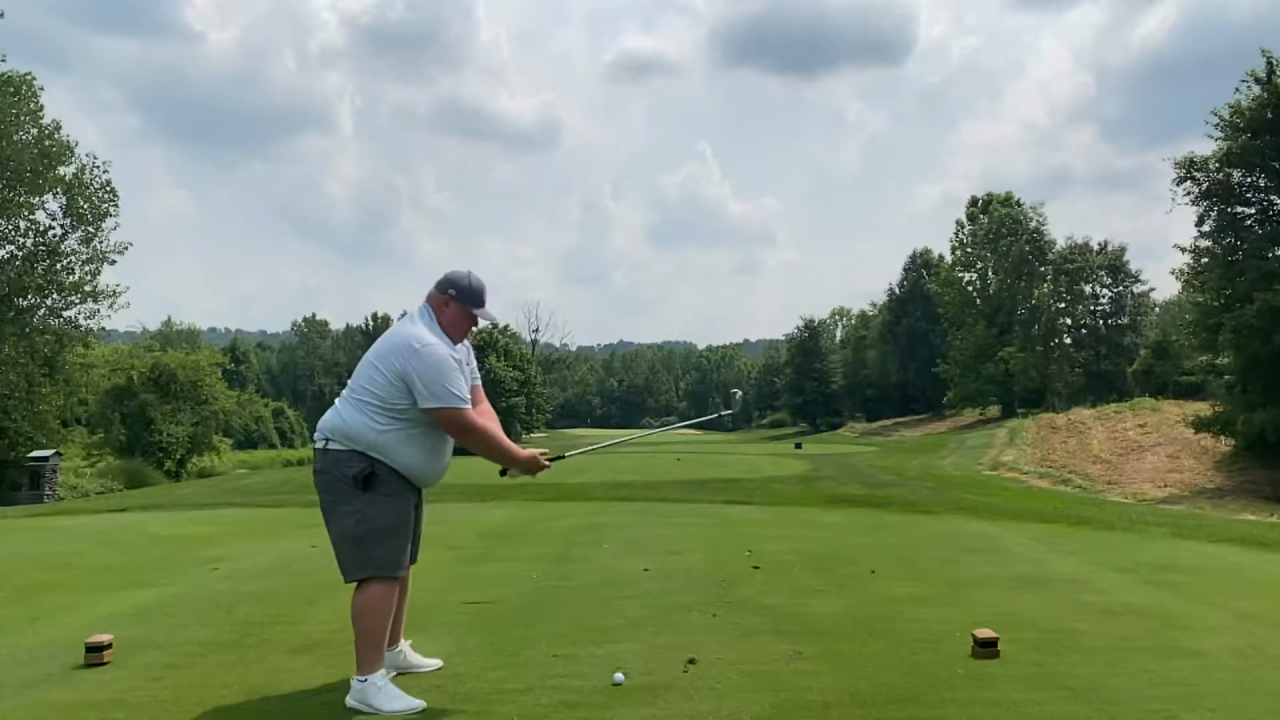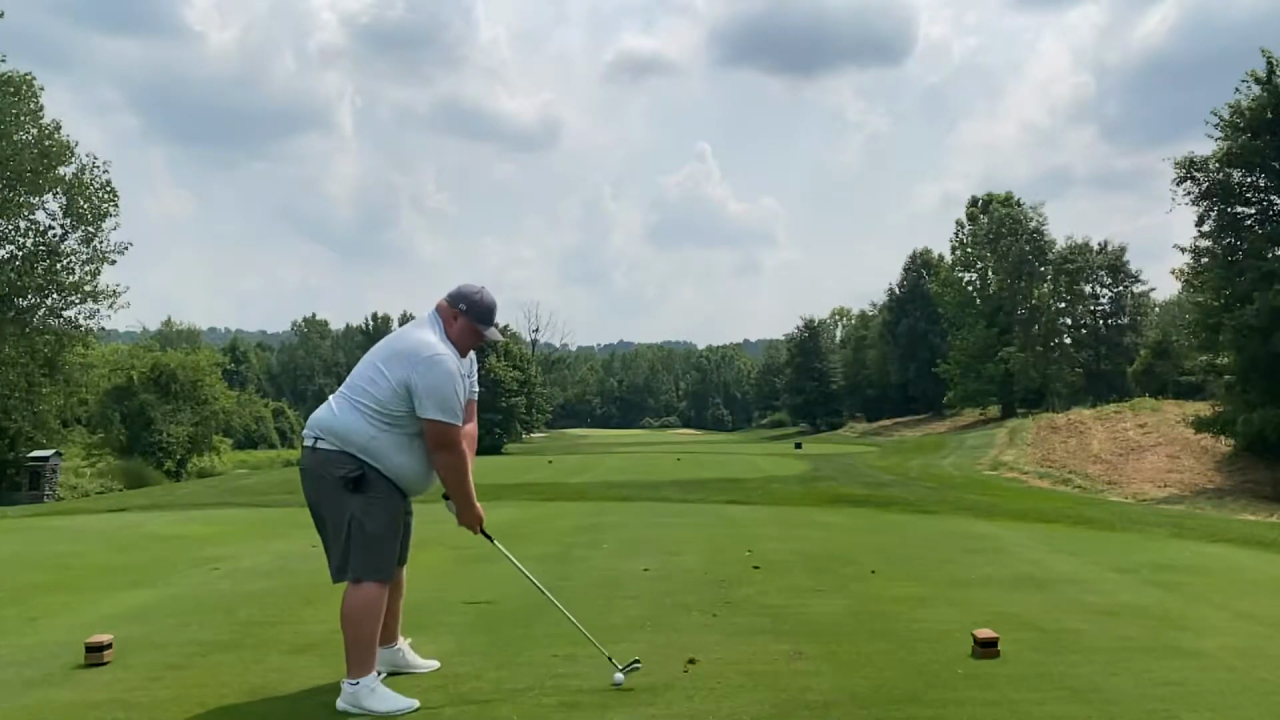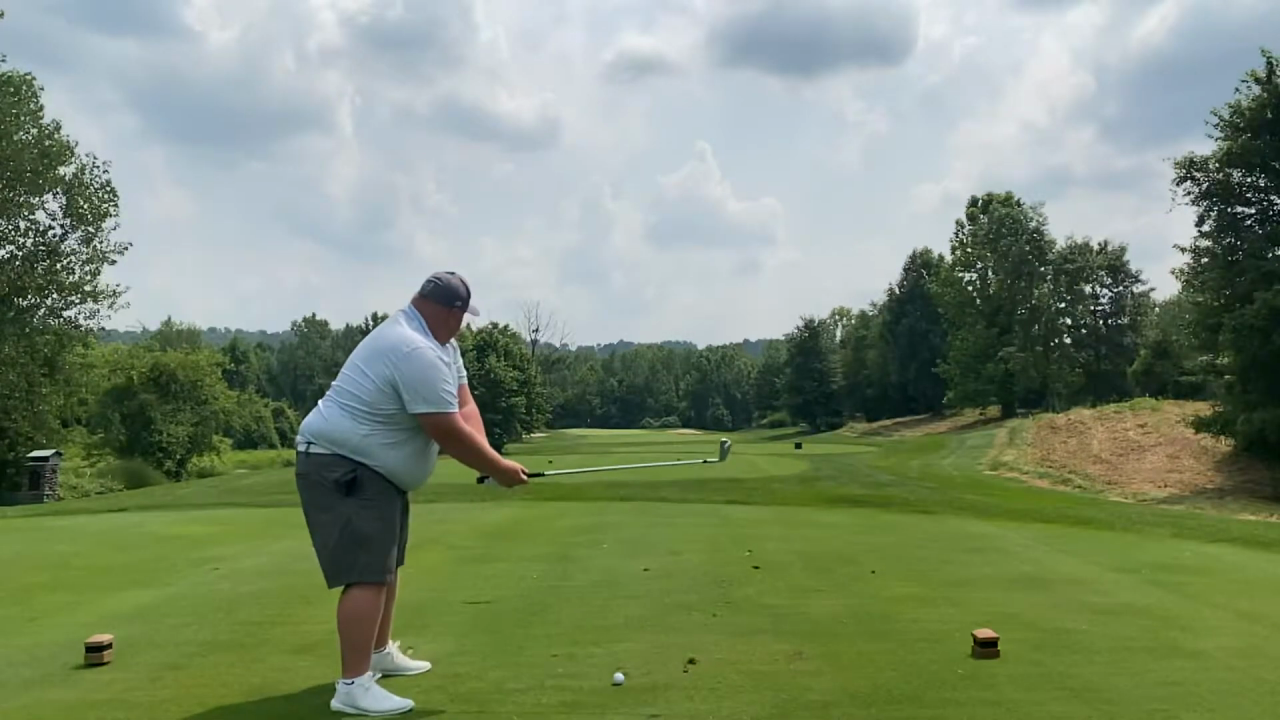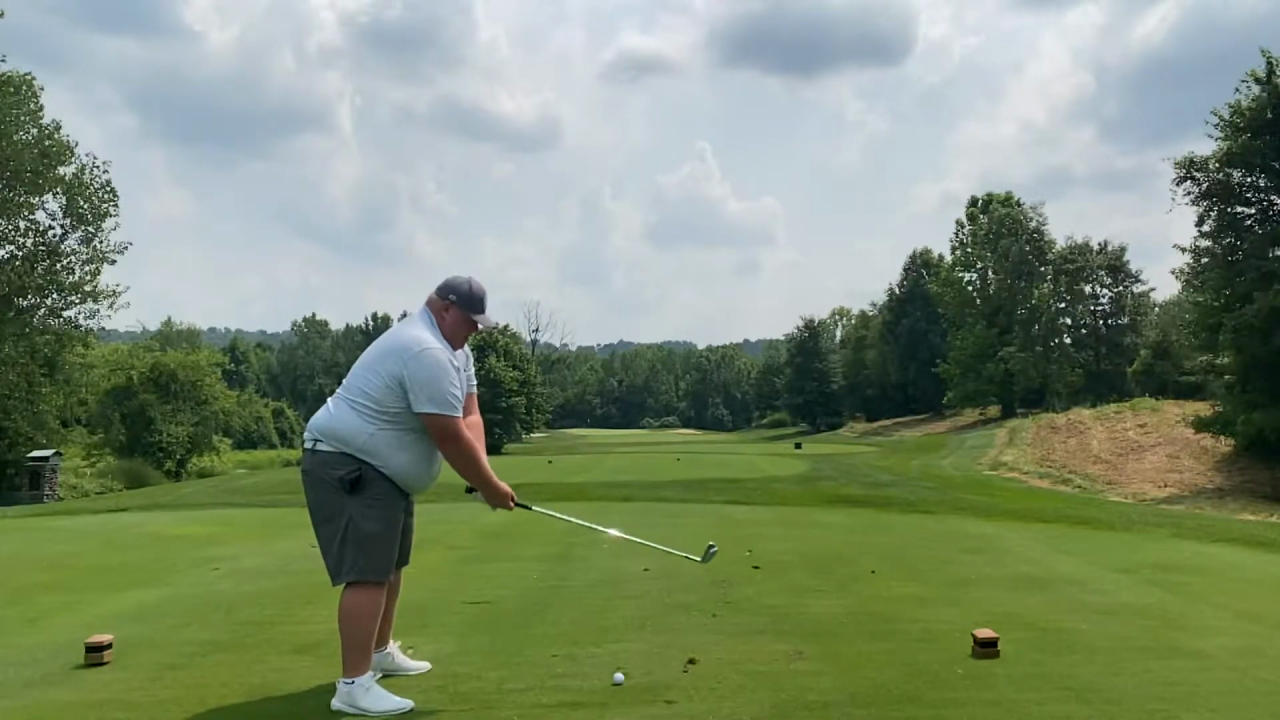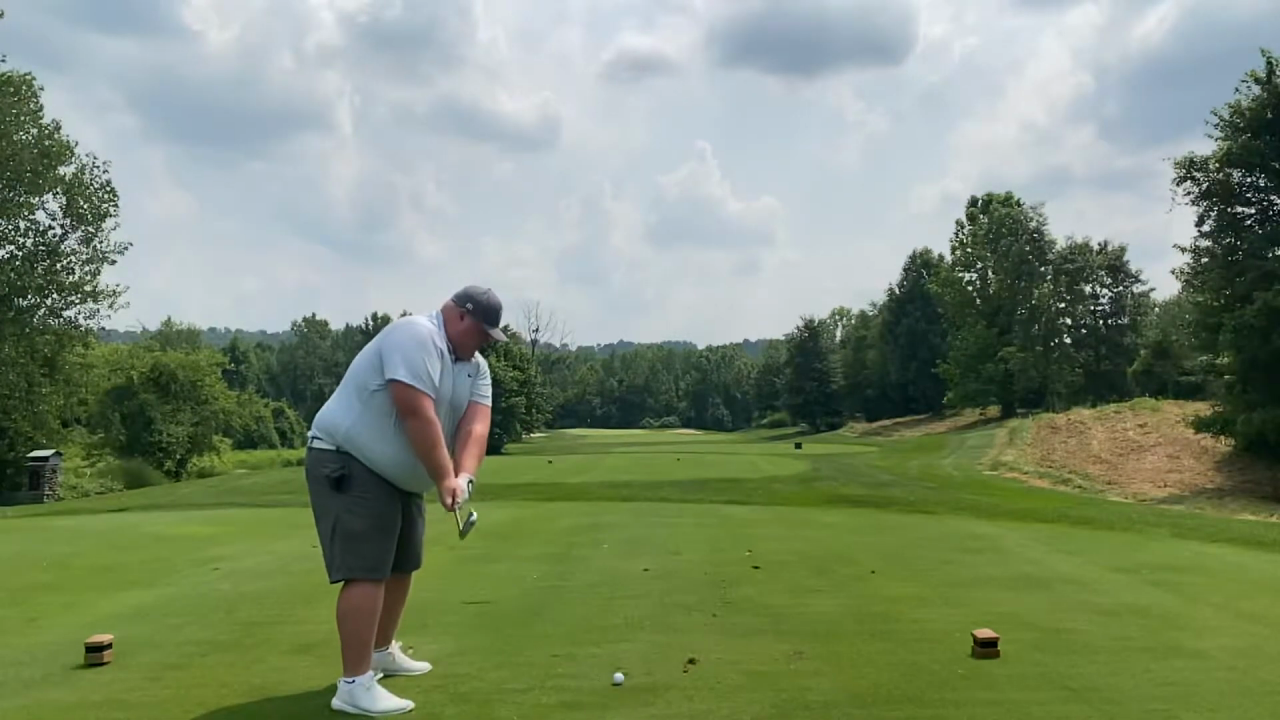
dt=1s
person 1, frame 1
left shoulder: (452, 343)
right shoulder: (426, 349)
left elbow: (479, 407)
right elbow: (463, 426)
left wrist: (510, 451)
right wrist: (517, 458)
left hip: (387, 467)
right hip: (357, 464)
left knee: (398, 562)
right knee: (380, 569)
left ankle: (391, 650)
right ankle: (367, 682)
person 1, frame 2
left shoulder: (458, 353)
right shoulder: (435, 359)
left elbow: (466, 426)
right elbow: (444, 446)
left wrist: (462, 489)
right wrist: (466, 504)
left hip: (375, 468)
right hip: (345, 464)
left knee: (390, 561)
right knee: (370, 571)
left ankle: (388, 648)
right ankle: (358, 685)
person 1, frame 3
left shoulder: (435, 341)
right shoulder: (415, 353)
left elbow: (464, 408)
right elbow: (450, 433)
left wrist: (489, 457)
right wrist: (498, 468)
left hip: (371, 468)
right hip: (342, 467)
left knee: (385, 565)
right knee: (367, 573)
left ankle: (378, 652)
person 1, frame 4
left shoulder: (453, 348)
right shoulder: (426, 353)
left elbow: (469, 418)
right elbow: (450, 437)
left wrist: (482, 475)
right wrist: (490, 486)
left hip: (379, 470)
right hip: (346, 466)
left knee: (389, 565)
right knee: (368, 572)
left ankle: (380, 652)
person 1, frame 5
left shoulder: (475, 365)
right shoulder: (415, 337)
left elbow: (475, 425)
right elbow: (417, 415)
left wrist: (463, 478)
right wrist: (443, 477)
left hip: (397, 476)
right hip: (349, 465)
left knee: (399, 566)
right knee: (366, 571)
left ankle: (381, 652)
right ankle: (354, 684)
